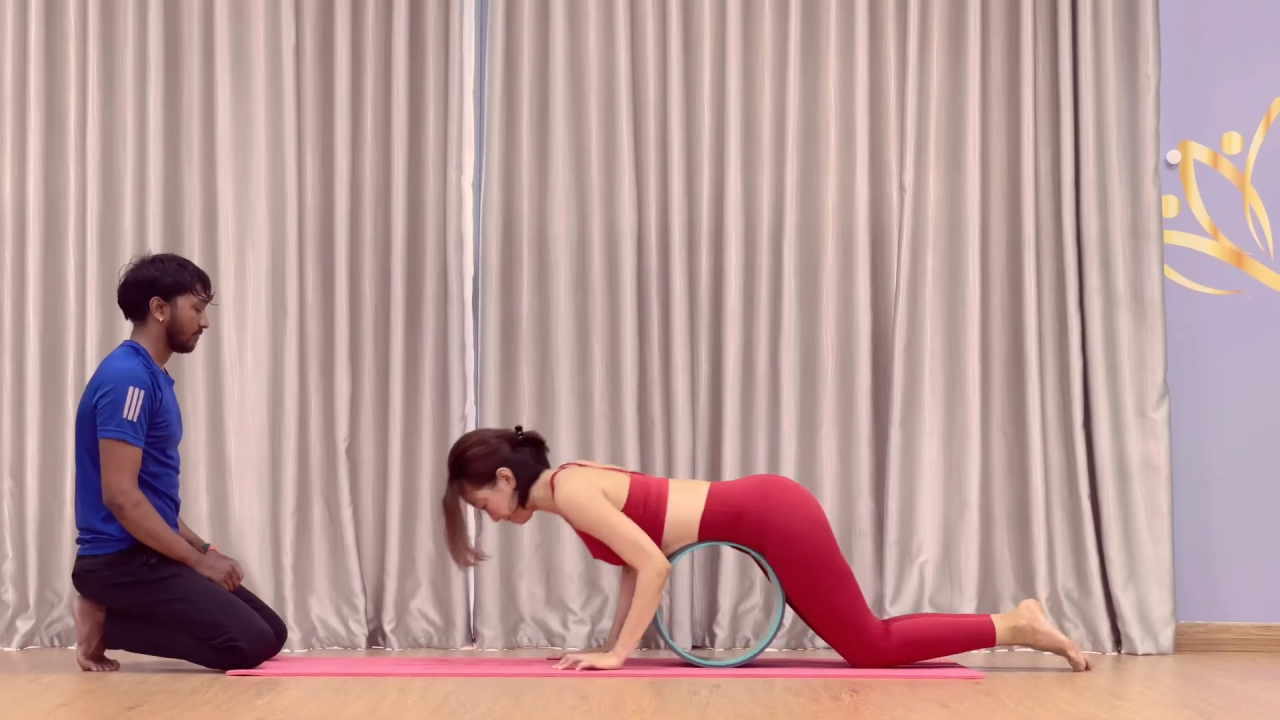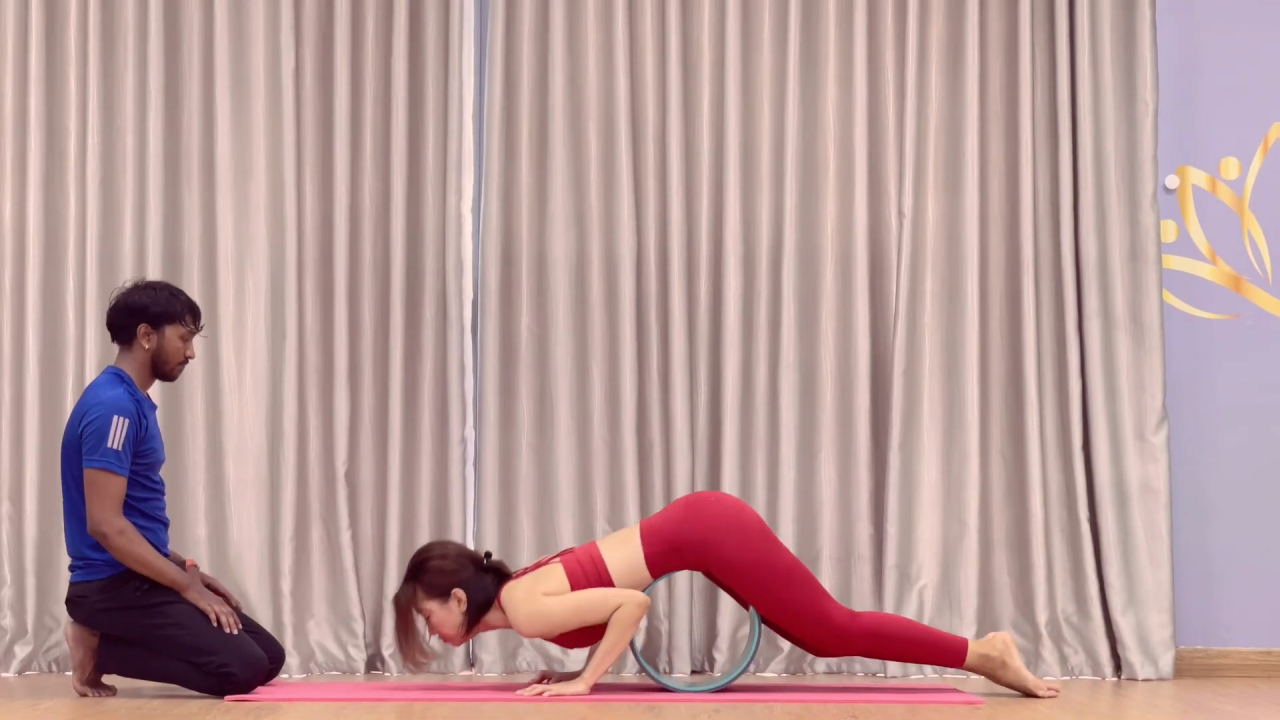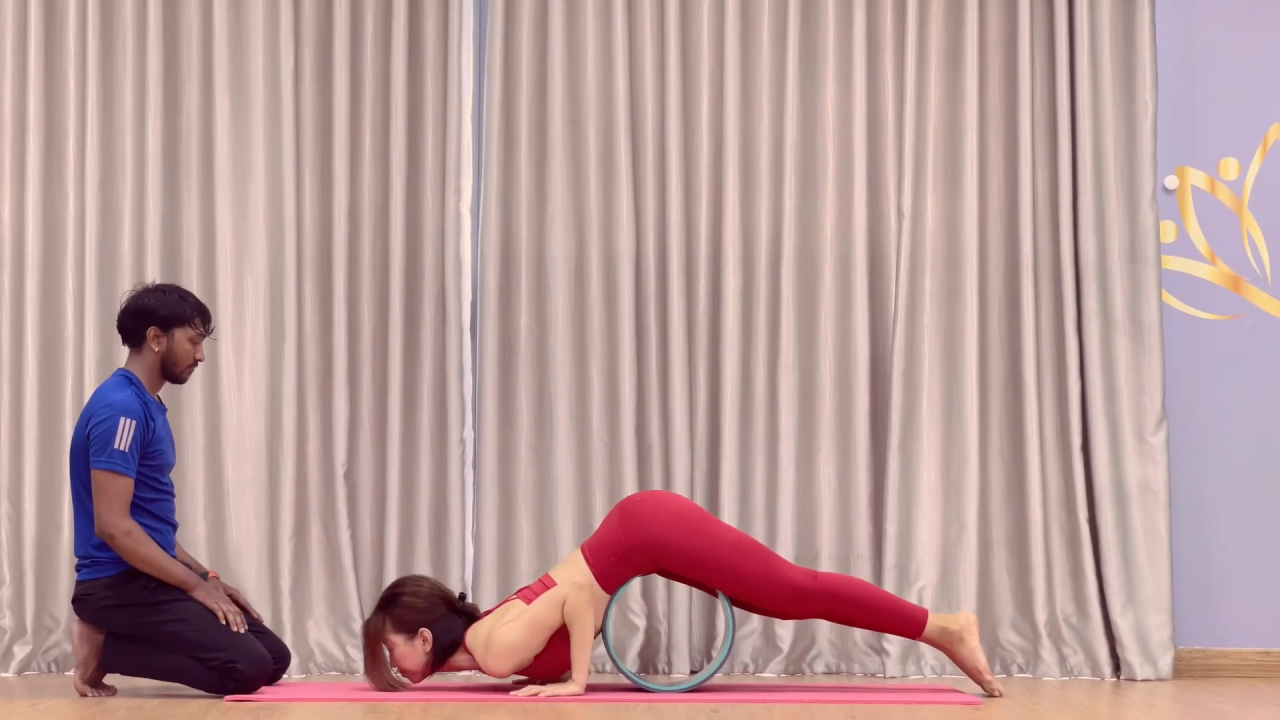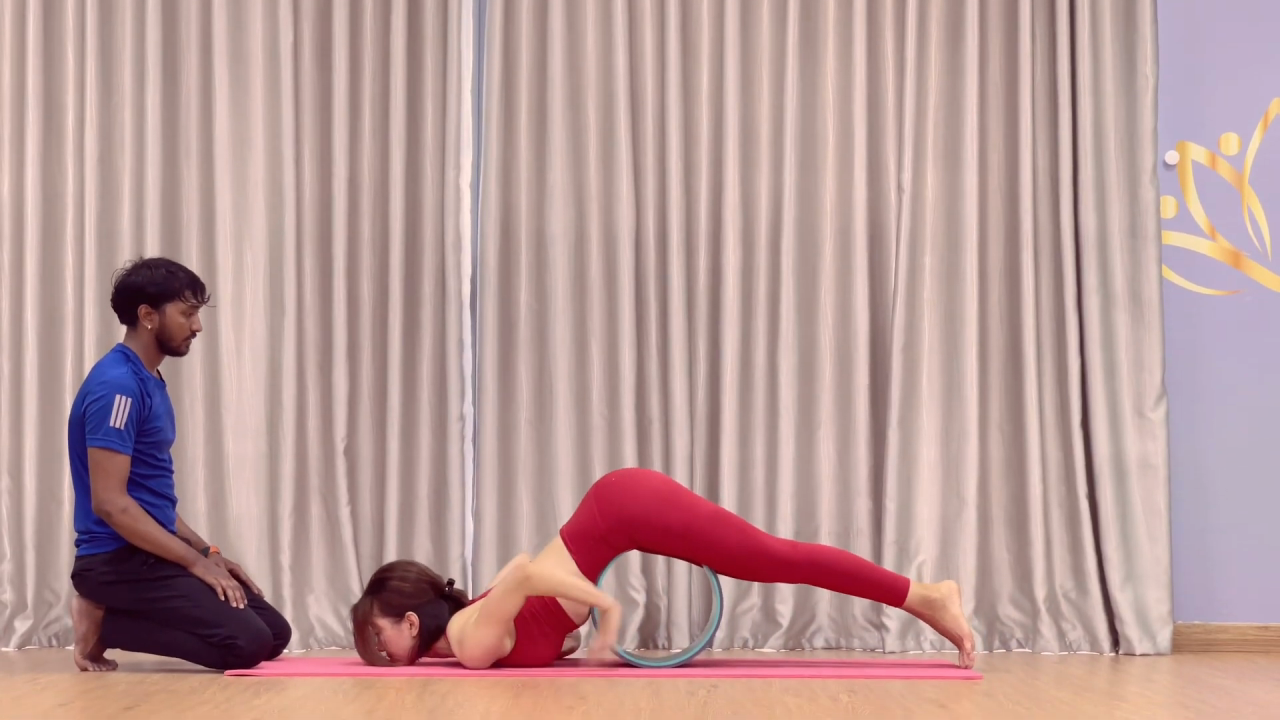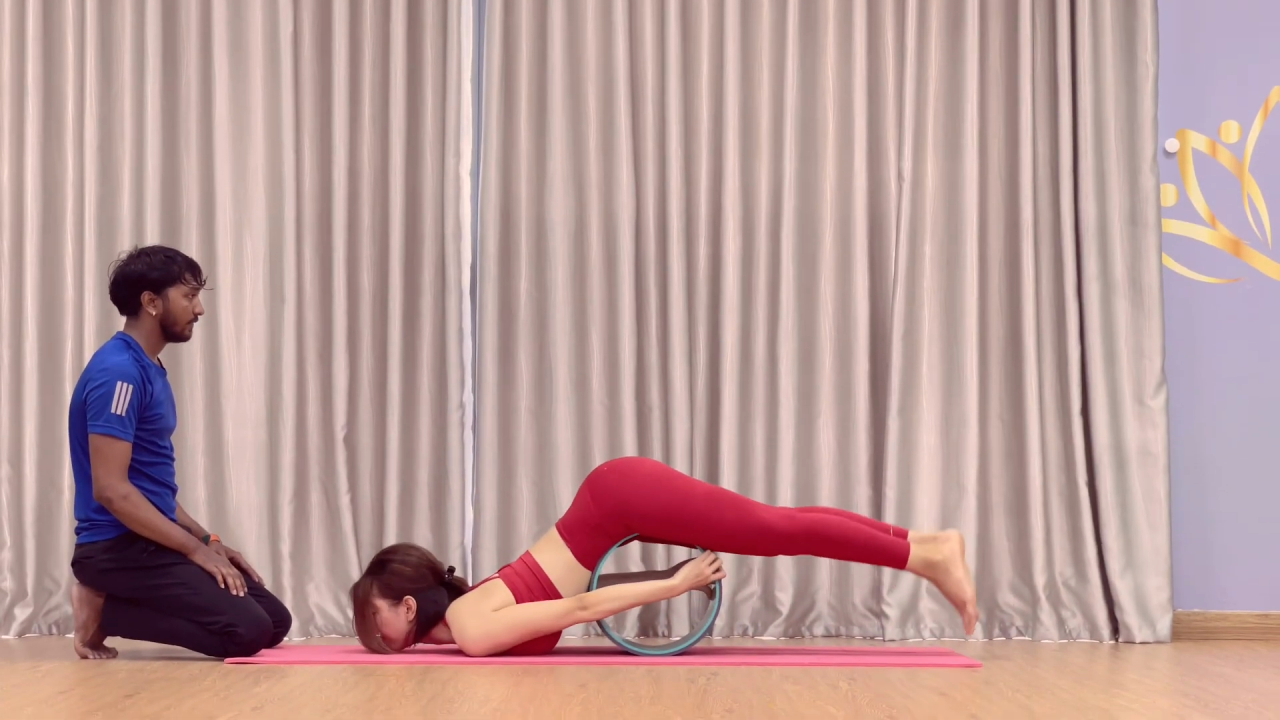
dt=1s
person 1, frame 1
left shoulder: (569, 490)
right shoulder: (574, 483)
left elbow: (653, 566)
right elbow: (632, 563)
left wrist: (618, 654)
right wrist: (608, 645)
left hip: (772, 520)
right hip: (769, 511)
left knee: (872, 648)
right knee: (867, 644)
left ankle: (1016, 626)
right ankle: (1010, 625)
person 1, frame 2
left shoulder: (525, 613)
right shoulder: (519, 588)
left elbow: (631, 604)
left wrist: (584, 681)
right wrist: (583, 671)
left hip: (709, 533)
right hip: (705, 523)
left knee: (835, 629)
right knee: (823, 637)
left ankle: (983, 653)
right ankle: (978, 651)
person 1, frame 3
left shoulder: (497, 653)
right shoulder: (483, 637)
left elbow: (574, 590)
left wrist: (576, 680)
right wrist: (563, 669)
left hip: (650, 529)
right hip: (646, 526)
left knee: (797, 590)
right knee: (790, 597)
left ankle: (944, 627)
right ankle: (941, 629)
person 1, frame 4
left shoulder: (472, 646)
right shoulder: (463, 629)
left elbow: (520, 570)
left wrist: (605, 609)
right wrist: (570, 630)
left hip: (626, 507)
right hip: (624, 504)
left knee: (776, 558)
right knee: (770, 559)
left ankle: (924, 596)
right ankle: (921, 596)
person 1, frame 5
left shoulder: (471, 632)
right shoulder: (461, 612)
left elbow: (580, 610)
left wrist: (674, 584)
left hip: (622, 496)
right hip: (620, 495)
left knee: (776, 530)
right knee: (775, 527)
left ankle: (926, 555)
right ankle: (926, 541)
person 2, frame 1
left shoulder: (153, 377)
right shoulder: (128, 377)
right elbow: (121, 496)
left wrist: (205, 551)
right wrist: (199, 561)
left hip: (148, 554)
right hip: (122, 561)
left knee: (272, 634)
right knee: (250, 644)
left ankle: (112, 616)
right ankle: (107, 621)
person 2, frame 2
left shoulder: (135, 403)
right shoulder: (112, 405)
right elbow: (106, 525)
left wrist: (185, 568)
right wrist: (188, 586)
left hip: (139, 578)
right hip: (114, 585)
left knee: (269, 658)
right knee: (242, 669)
left ankle: (106, 641)
right ankle: (100, 649)
person 2, frame 3
left shoulder: (147, 406)
right shoulder: (121, 407)
right elbow: (114, 526)
left wrist: (206, 578)
right wrist: (197, 585)
left hip: (148, 577)
right hip: (120, 584)
left knee: (274, 659)
right knee: (247, 667)
left ankle: (109, 641)
right ankle: (102, 648)
person 2, frame 4
left shoulder: (149, 382)
right shoulder: (117, 385)
right elbow: (110, 503)
left wrist: (207, 552)
right wrist: (196, 561)
left hip: (149, 553)
right hip: (120, 559)
left knee: (274, 633)
right knee: (247, 643)
left ankle: (108, 616)
right ankle: (102, 623)
person 2, frame 5
left shoulder: (149, 369)
right shoulder: (118, 372)
right elbow: (112, 490)
left wrist: (207, 540)
right wrist: (196, 549)
left hip: (149, 541)
right hip: (120, 547)
left knee: (274, 621)
right knee: (247, 630)
left ankle: (108, 603)
right ankle: (102, 611)
